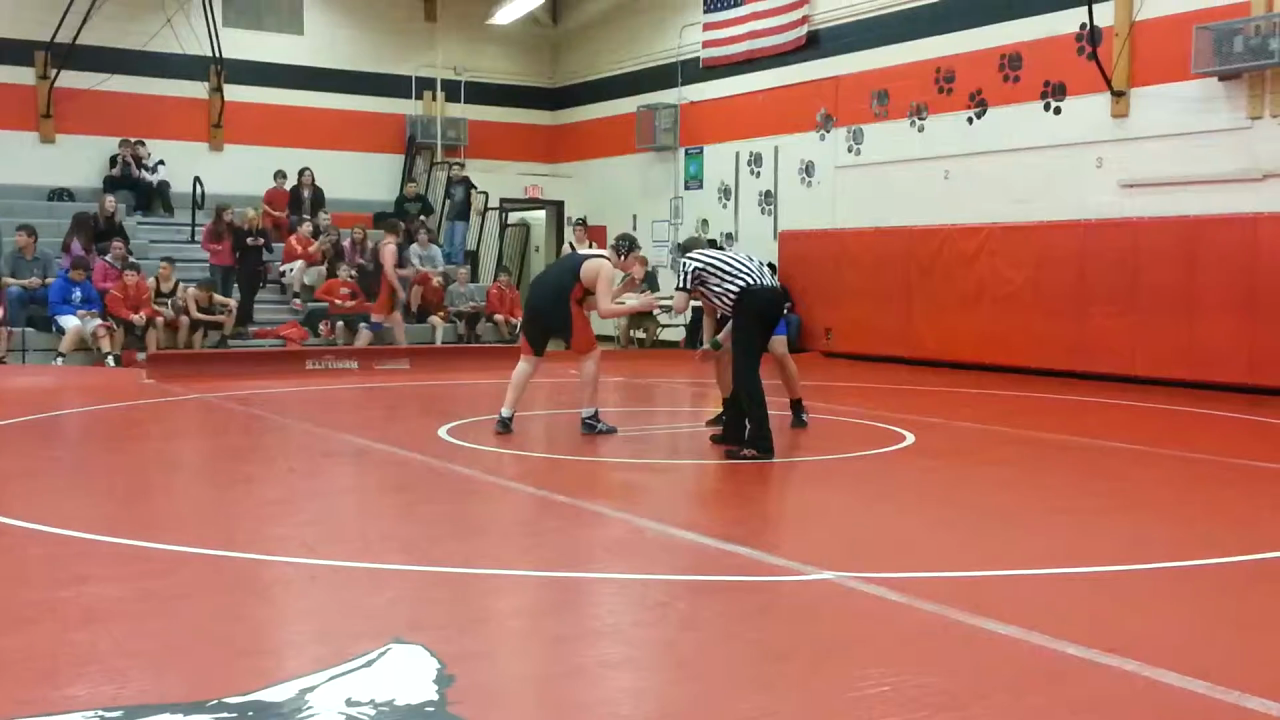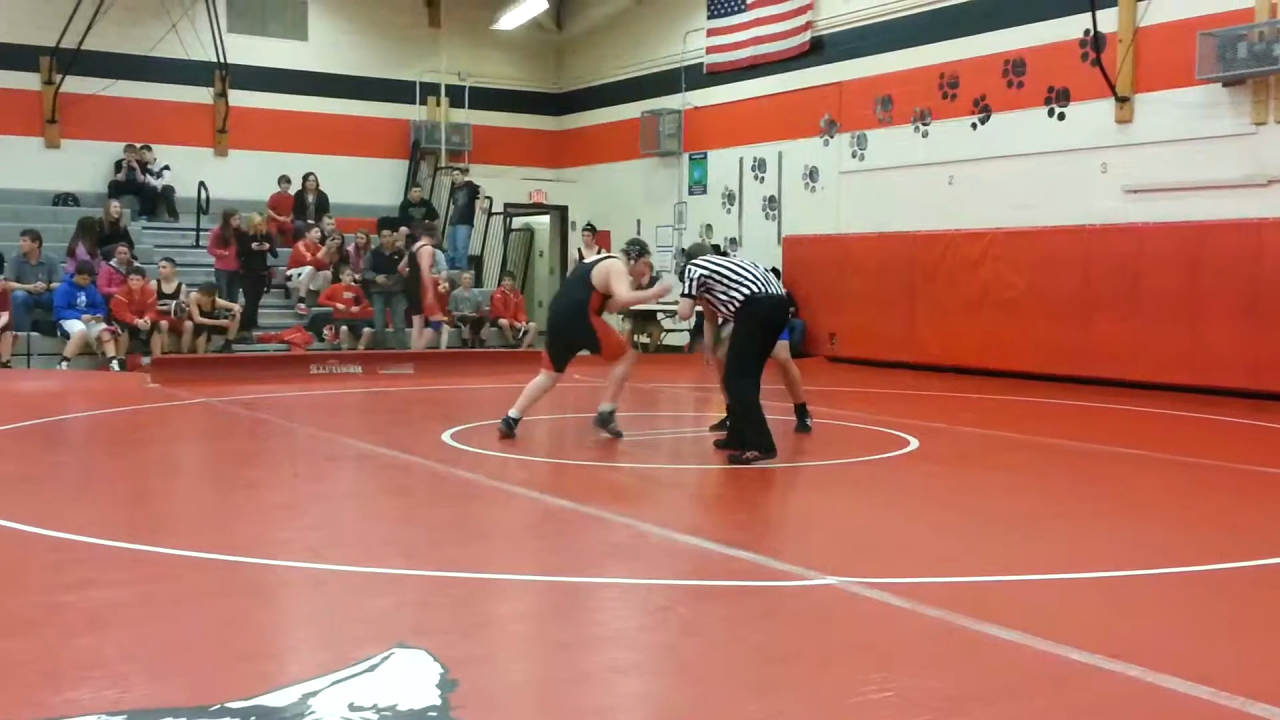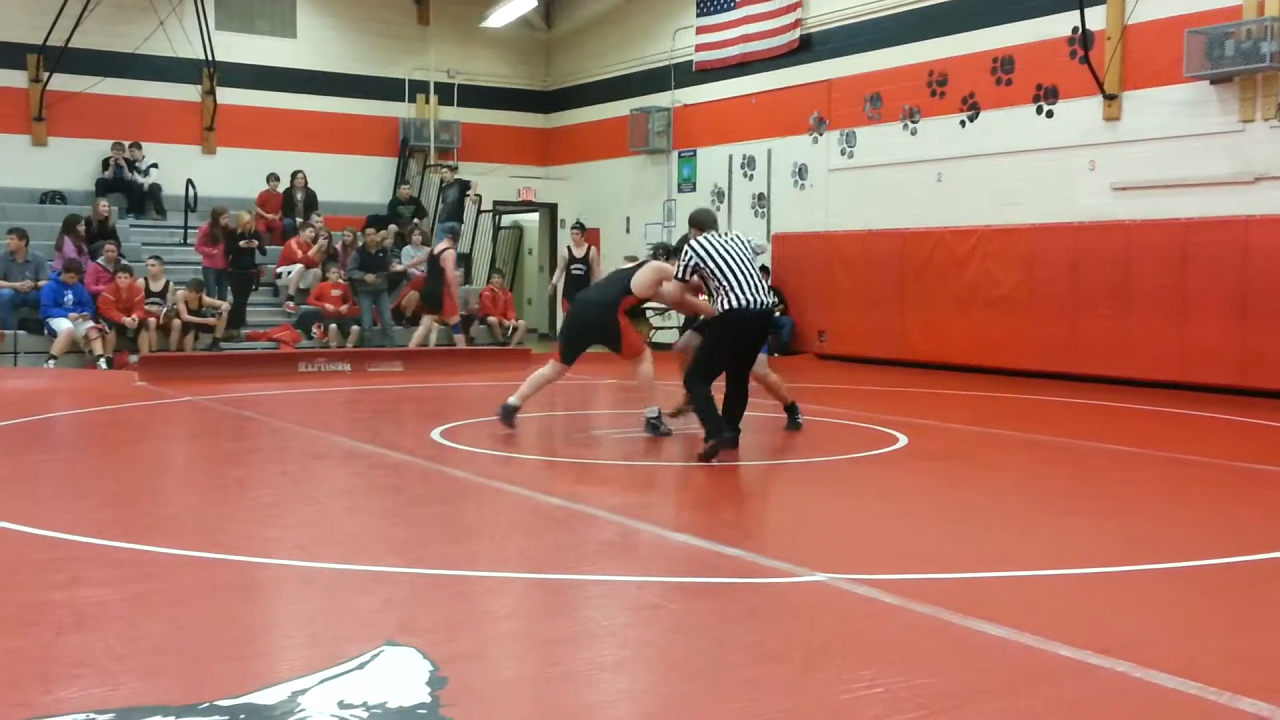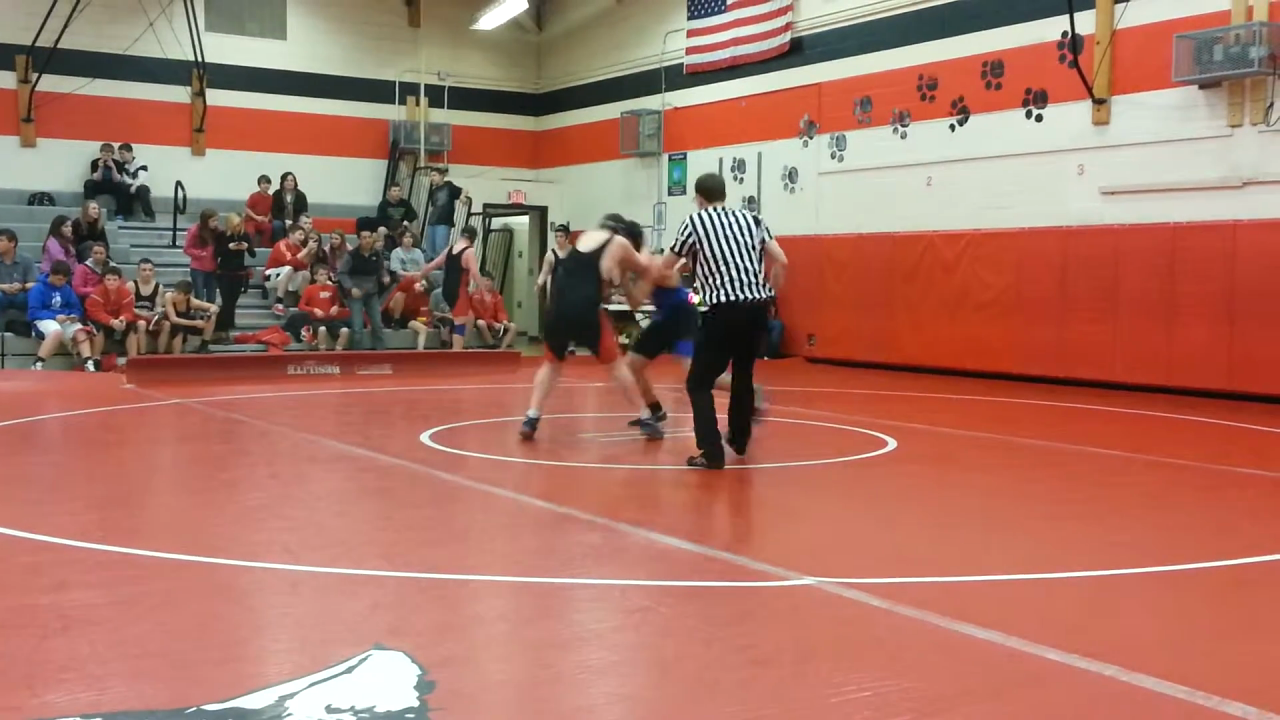
dt=0.3s
person 1, frame 1
left shoulder: (688, 261)
right shoulder: (722, 258)
left elbow: (679, 307)
right elbow: (741, 315)
left wrist: (692, 290)
right wrist: (715, 344)
left hip: (753, 298)
right hip: (773, 295)
left knee: (745, 373)
right knee: (745, 370)
left ankle: (760, 444)
right ankle: (733, 432)
person 1, frame 2
left shoulder: (694, 267)
right shoulder: (728, 263)
left elbow: (684, 313)
left wrist: (698, 297)
left hip: (757, 306)
right hip: (778, 303)
left knee: (735, 378)
right knee: (748, 375)
left ankle: (760, 445)
right ankle: (738, 437)
person 1, frame 3
left shoulder: (693, 247)
right shoulder: (736, 238)
right elbow: (761, 250)
left wrist: (692, 279)
left hip: (733, 315)
right hip: (763, 311)
left knee: (696, 379)
right knee: (738, 376)
left ankle: (719, 432)
right ankle: (728, 432)
person 1, frame 4
left shoulder: (695, 221)
right shoulder: (750, 219)
left elbow: (666, 266)
right elbow: (781, 261)
right wrist: (769, 292)
left hip: (724, 310)
right hip: (757, 307)
left knee: (698, 382)
right knee: (743, 376)
left ankle: (711, 452)
right ankle: (739, 438)
person 2, frame 1
left shoulder: (591, 256)
right shoulder: (606, 267)
left elbow: (590, 303)
right elbow: (604, 310)
left wrist: (623, 289)
right wrist: (636, 306)
left hip: (535, 299)
right hip: (558, 304)
left knee: (528, 361)
right knee: (590, 354)
left ankle: (504, 418)
right ankle: (590, 418)
person 2, frame 2
left shoulder: (602, 261)
right shoulder: (617, 266)
left elbow: (611, 304)
right elbow: (623, 300)
left wrist: (633, 284)
right wrist: (653, 293)
left hip: (557, 317)
right hip: (579, 317)
left knee: (549, 375)
right knee: (625, 356)
left ankle: (511, 419)
right ankle: (605, 413)
person 2, frame 3
left shoulder: (630, 267)
right shoulder: (658, 268)
left hip: (579, 310)
right hip: (605, 314)
left knee: (556, 366)
right knee: (643, 357)
left ankle: (511, 405)
right ankle: (653, 419)
person 2, frame 4
left shoulder: (585, 237)
right shoulder: (619, 243)
right elbow: (646, 269)
left hip: (556, 307)
right hip: (585, 308)
left knee: (551, 364)
right knee: (616, 362)
left ankle: (531, 420)
right ankle: (646, 421)
